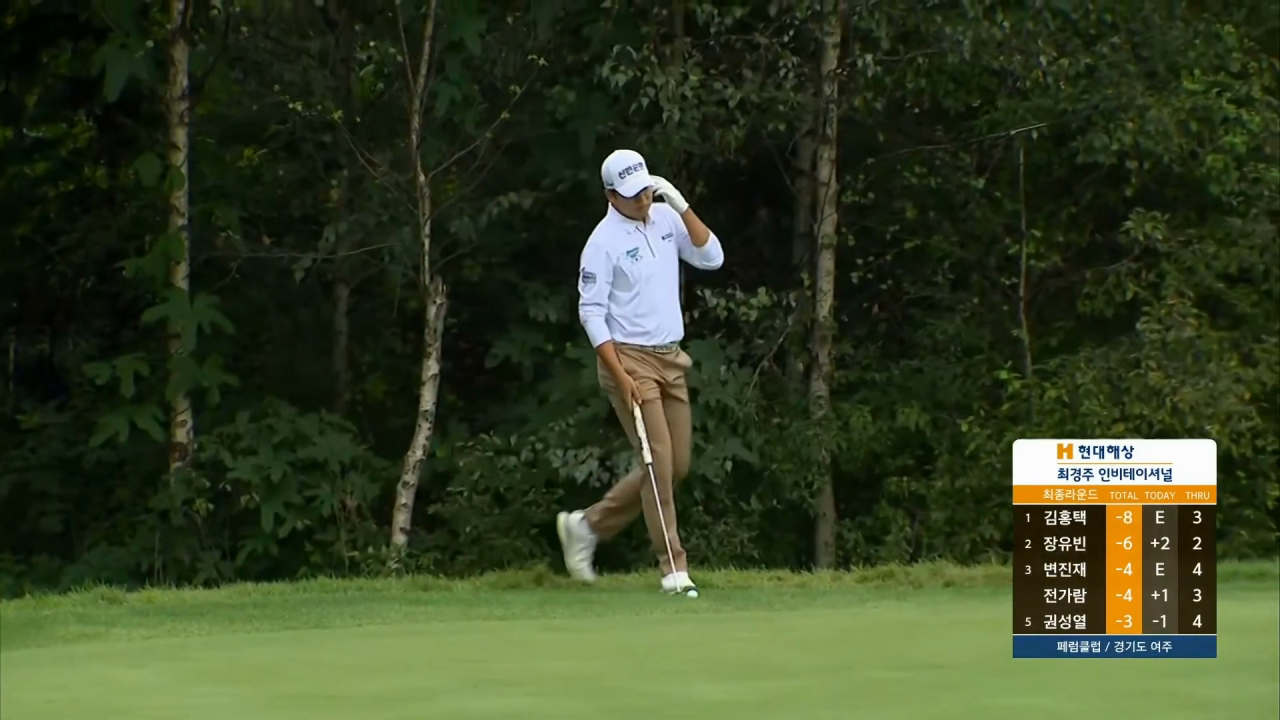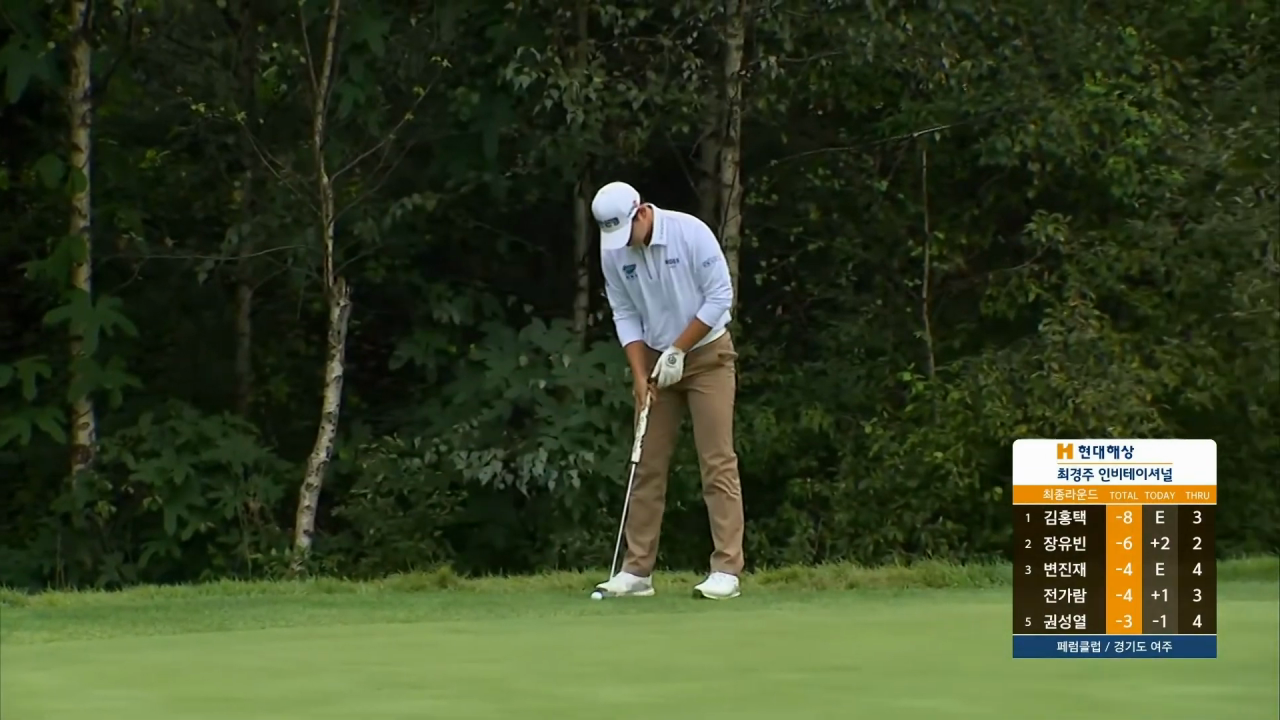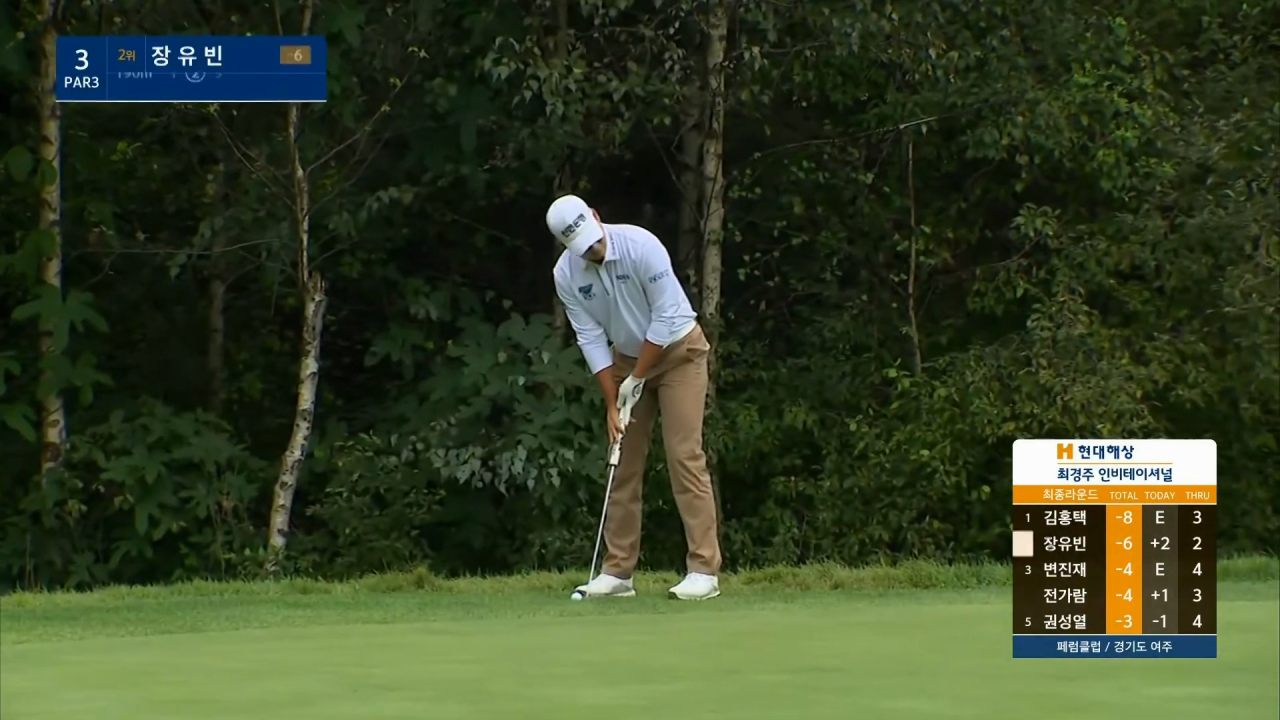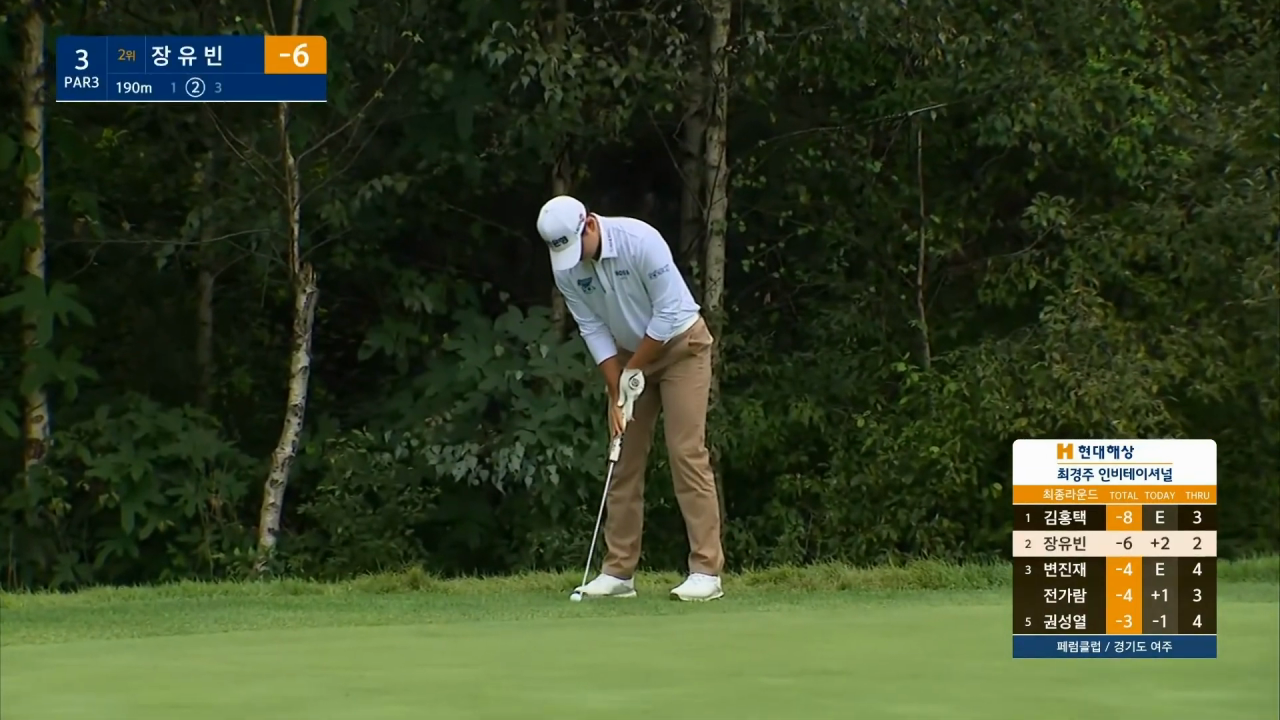
dt=1s
person 1, frame 1
left shoulder: (665, 220)
right shoulder: (604, 240)
left elbow: (712, 258)
right elbow: (591, 312)
left wrist: (682, 207)
right wrist: (619, 374)
left hip: (670, 358)
right hip: (629, 361)
left knee: (675, 464)
right knee: (658, 463)
left ankle: (586, 524)
right ankle: (673, 567)
person 1, frame 2
left shoulder: (691, 232)
right shoulder: (612, 253)
left elbow: (720, 297)
right elbow: (625, 316)
left wrist: (677, 350)
right wrist: (639, 374)
left hip: (707, 355)
right hip: (656, 361)
left knee: (716, 461)
right knee: (647, 464)
left ankle: (726, 570)
right ankle: (637, 570)
person 1, frame 3
left shoulder: (641, 245)
right shoulder: (565, 275)
left elbow: (666, 317)
right elbow: (591, 339)
left wrist: (637, 379)
right wrist: (612, 403)
left hip: (677, 351)
right hip: (627, 358)
left knee: (684, 456)
right knee: (623, 463)
left ankle: (703, 569)
right ankle: (618, 571)
person 1, frame 4
left shoulder: (640, 241)
right shoulder: (564, 267)
left elbow: (668, 314)
right elbow: (593, 330)
left wrist: (633, 371)
right wrist: (615, 394)
left hip: (680, 345)
right hip: (629, 352)
left knee: (686, 453)
right knee: (624, 459)
left ankle: (706, 570)
right ankle: (619, 571)
